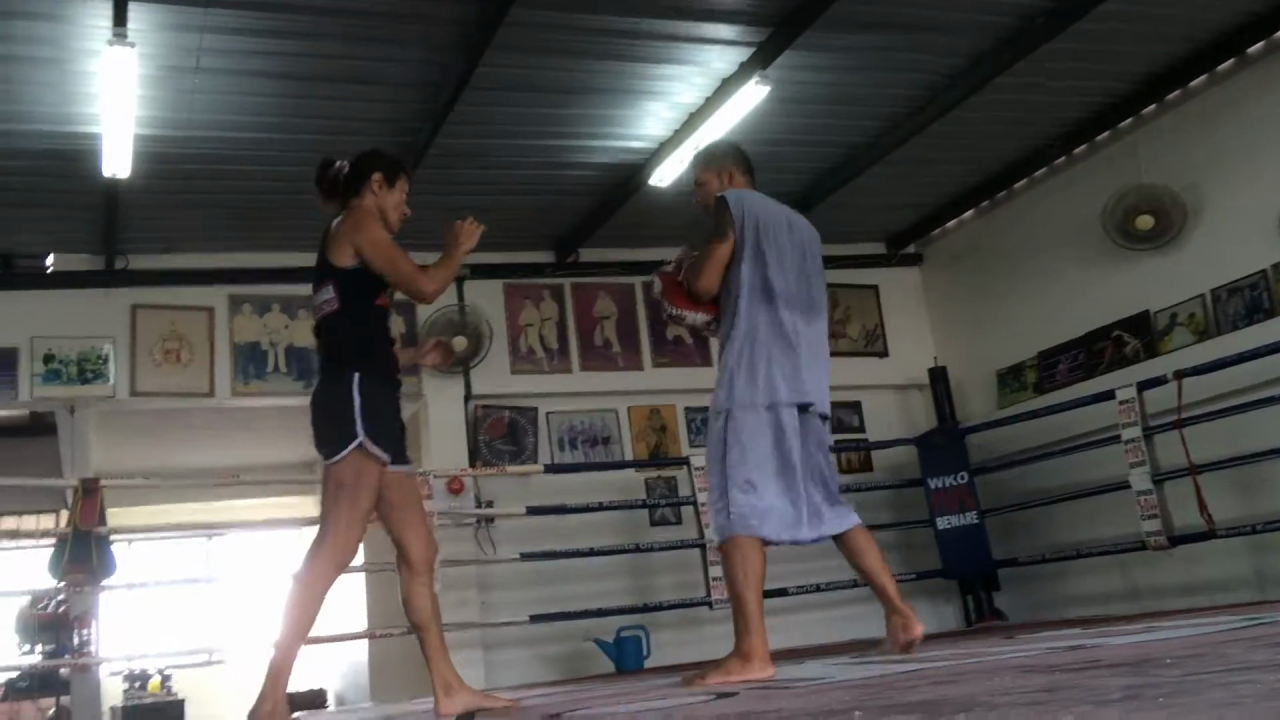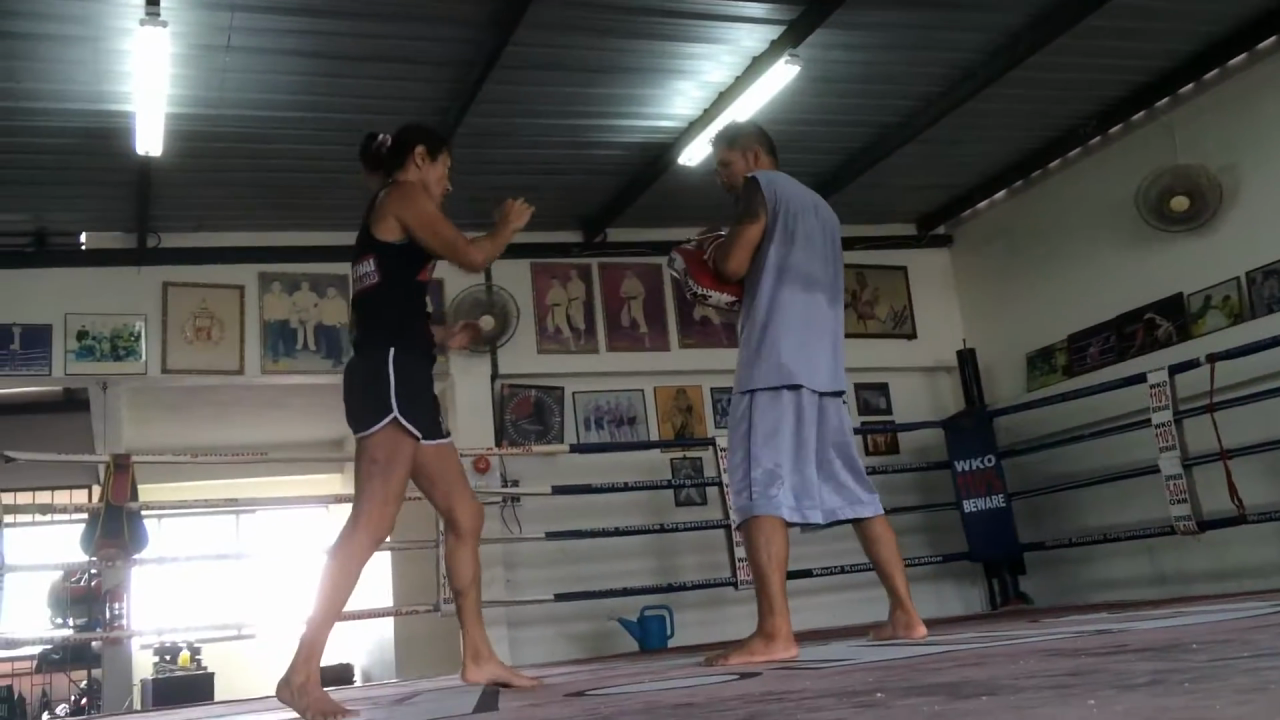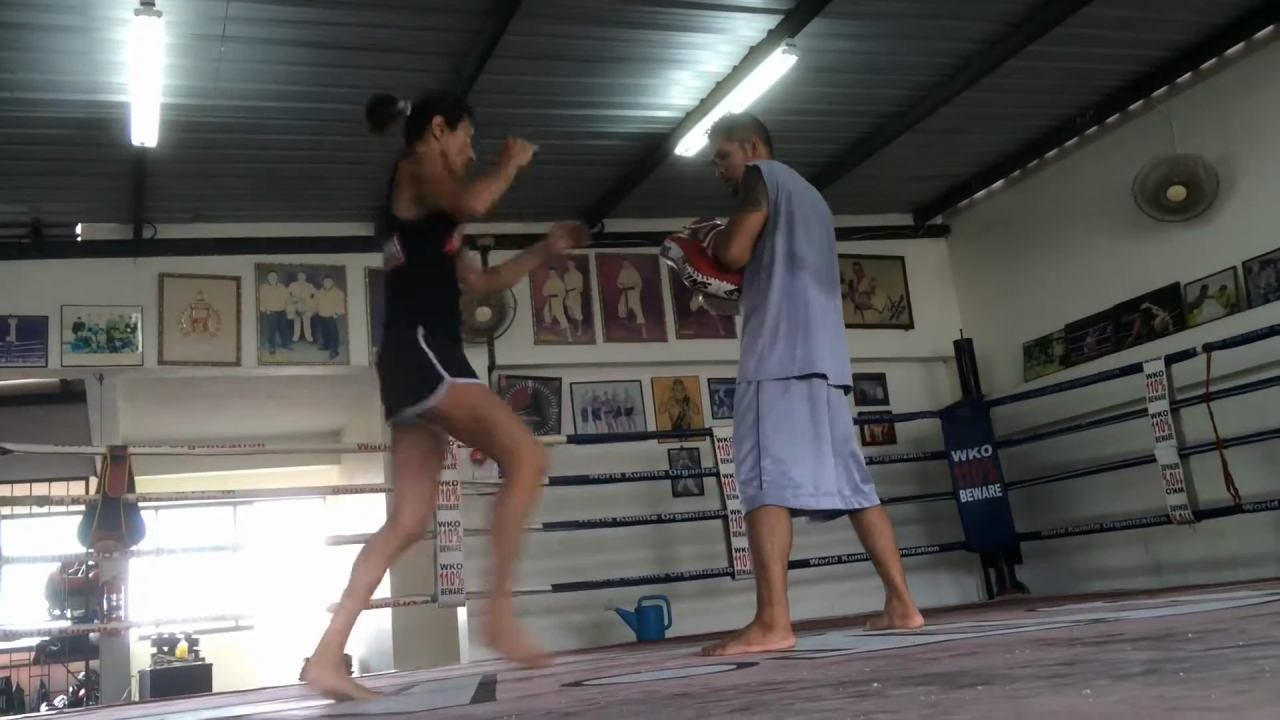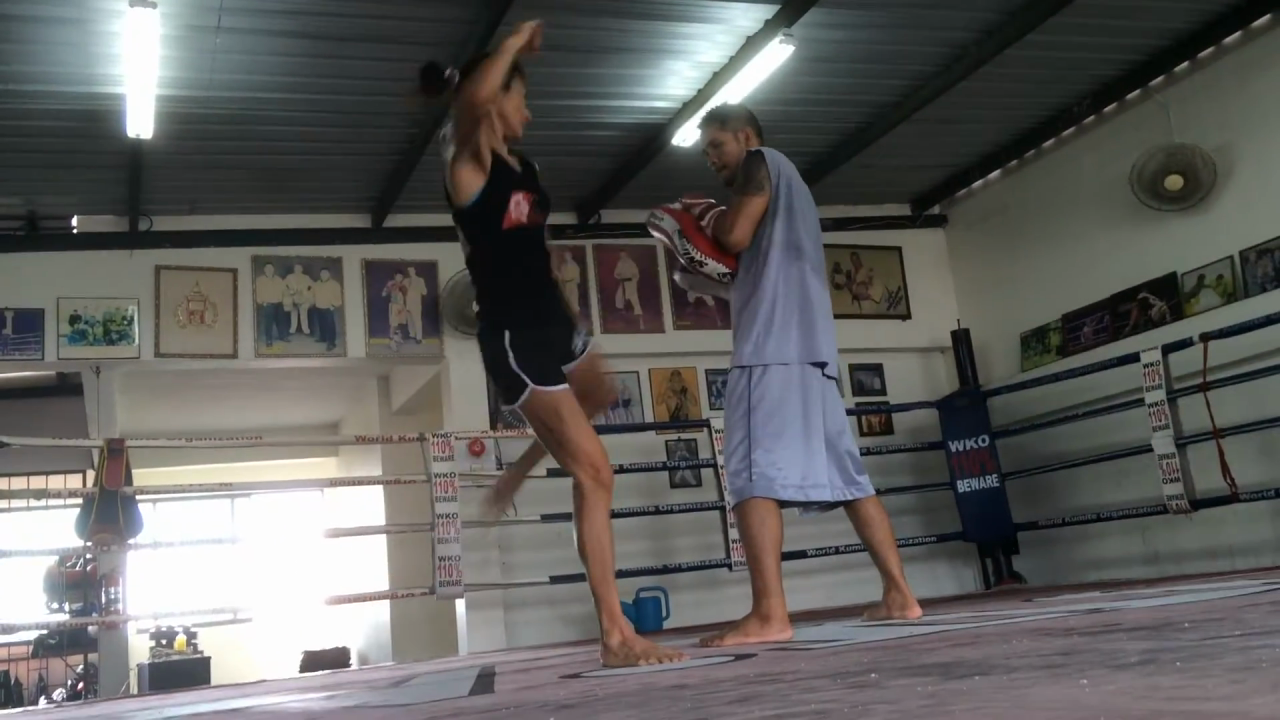
dt=0.3s
person 1, frame 1
left shoulder: (347, 254)
right shoulder: (356, 222)
right elbow: (423, 287)
left wrist: (414, 355)
right wrist: (459, 248)
left hip: (368, 403)
right hip: (355, 399)
left knee: (418, 550)
right knee: (337, 545)
person 1, frame 2
left shoulder: (387, 225)
right shoulder: (403, 198)
right elbow: (473, 255)
left wrist: (443, 334)
right wrist: (511, 224)
left hip: (403, 380)
right hip: (390, 377)
left knee: (466, 516)
right knee: (372, 521)
left ankle: (479, 657)
right ankle: (302, 672)
person 1, frame 3
left shoulder: (423, 194)
right shoulder: (418, 167)
left elbow: (480, 282)
right elbow: (475, 202)
left wrist: (547, 250)
right wrist: (513, 162)
left hip: (427, 356)
right hip: (422, 351)
left knee: (408, 519)
right knee: (526, 454)
left ankle: (327, 659)
right ankle: (500, 611)
person 1, frame 4
left shoulder: (508, 157)
right shoulder: (467, 146)
right elbow: (476, 94)
right wrist: (516, 41)
left hip: (544, 317)
right hip: (518, 334)
left knee: (598, 394)
right knee: (592, 470)
left ankle: (512, 477)
right ankle: (616, 634)
person 2, frame 1
left shoulder: (733, 205)
right shoulder: (800, 225)
left elbow: (705, 285)
left wrist: (690, 268)
right wrist: (722, 307)
left hip: (751, 382)
right hip: (805, 384)
left knee: (738, 510)
right knee: (829, 506)
left ankle: (750, 651)
right ankle: (901, 615)
person 2, frame 2
left shoulder: (763, 187)
right shoulder: (820, 207)
left elbow: (733, 264)
left wrist: (716, 247)
right wrist: (725, 273)
left hip: (774, 364)
right hip: (822, 365)
left knee: (761, 493)
right knee: (853, 491)
left ankle: (774, 631)
right ankle: (905, 614)
person 2, frame 3
left shoulder: (764, 176)
right shoulder: (810, 197)
left elbow: (734, 252)
left wrist: (712, 238)
right wrist: (717, 268)
left hip: (777, 354)
right hip: (823, 357)
left knee: (766, 481)
right knee: (850, 482)
left ankle: (773, 621)
right ankle: (901, 604)
person 2, frame 4
left shoulder: (762, 161)
right shoulder: (788, 184)
left elbow: (736, 236)
left wrist: (710, 216)
left hip: (770, 346)
right hip: (812, 347)
left knee: (754, 473)
right knee: (844, 473)
left ankle: (768, 613)
right ankle: (900, 595)
